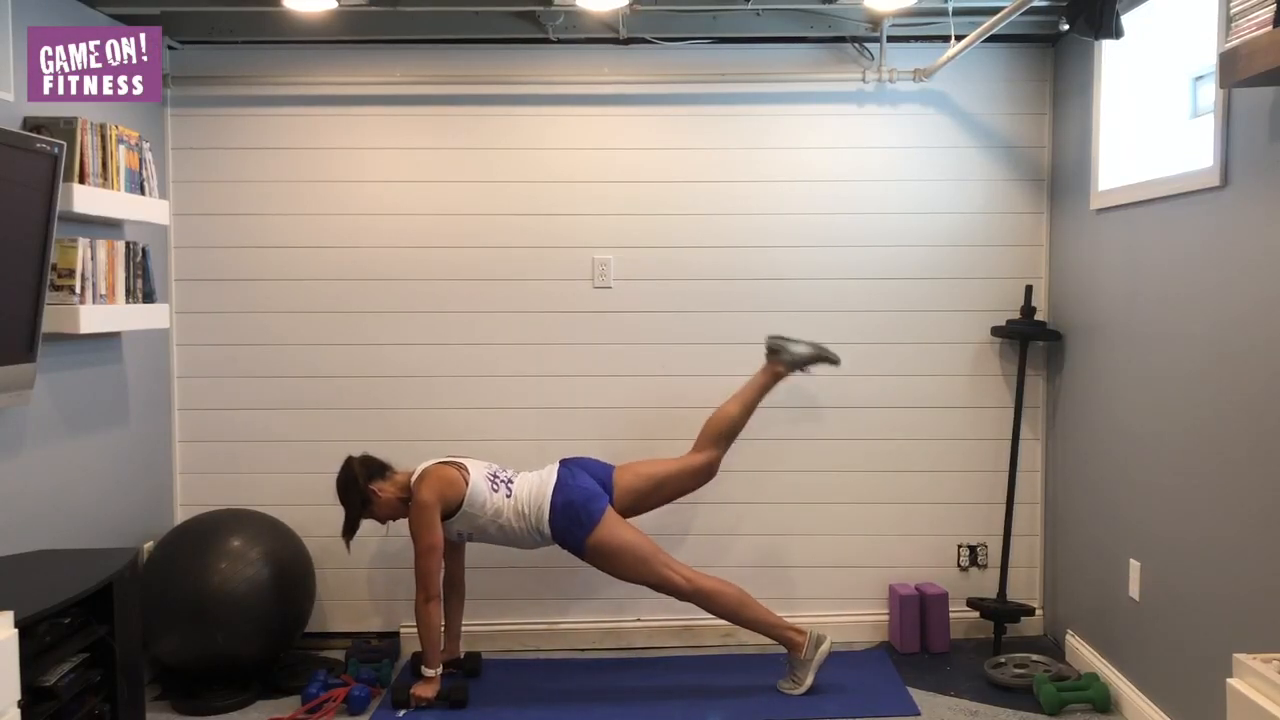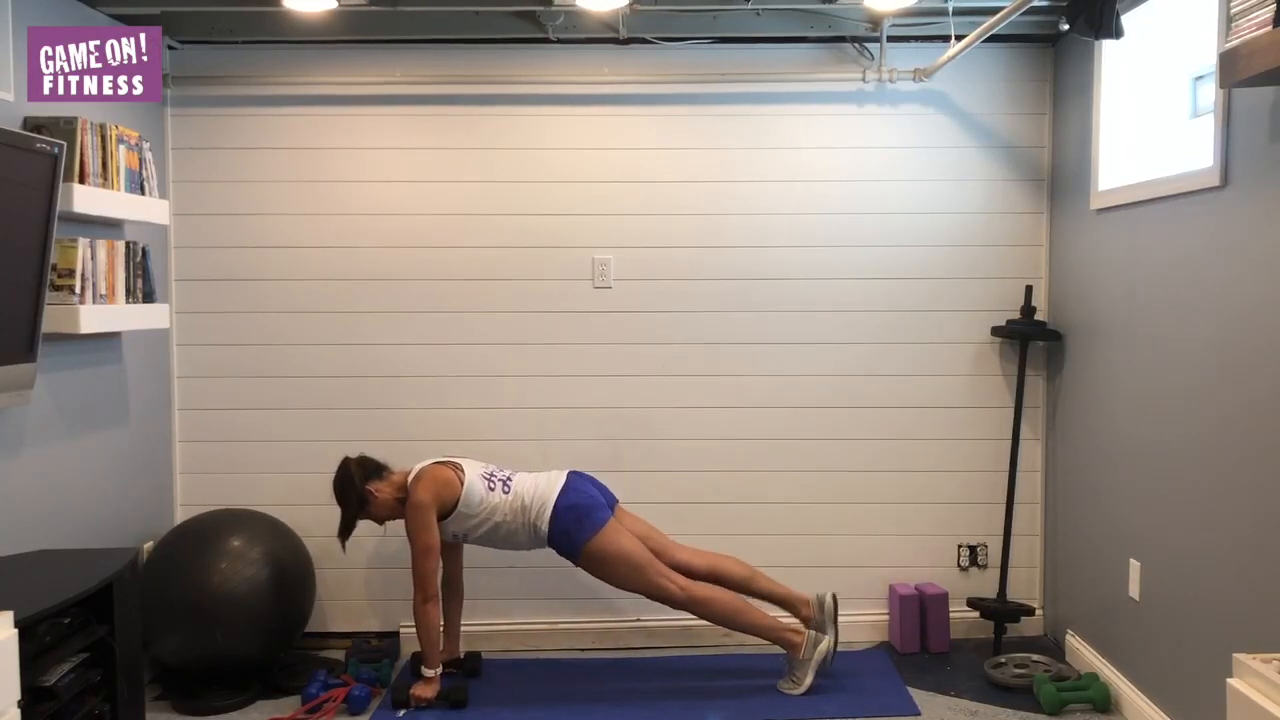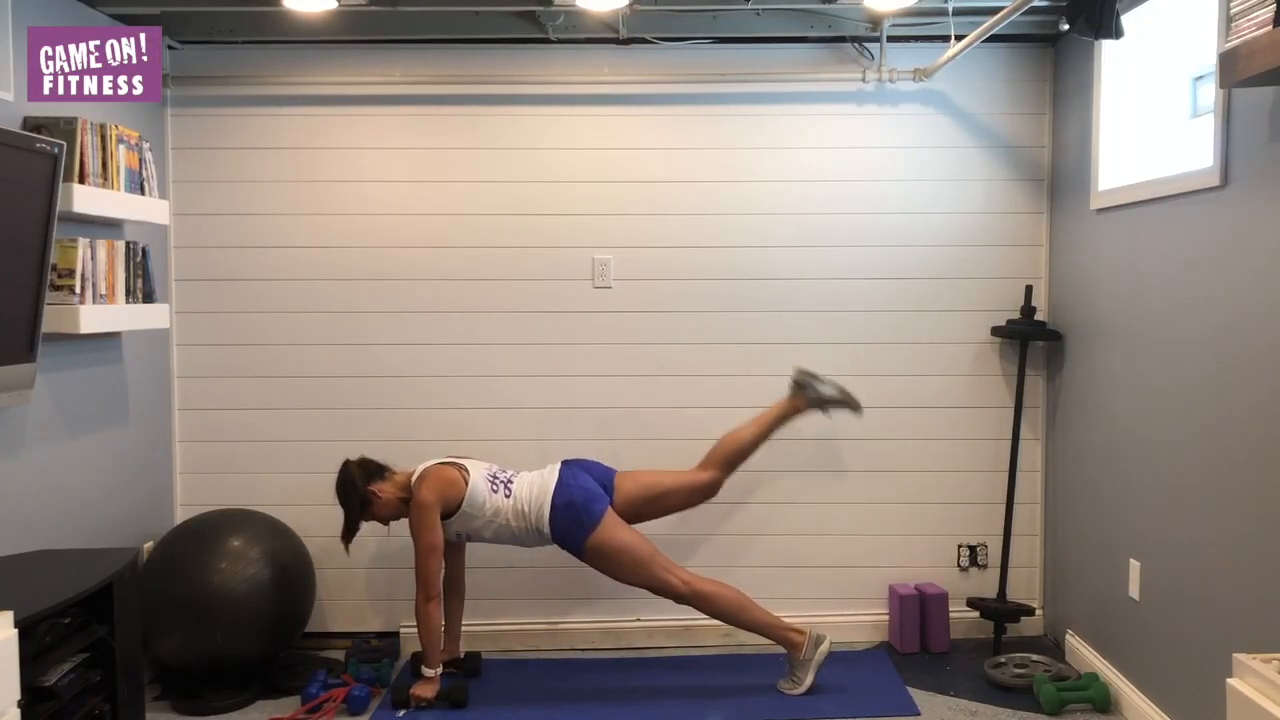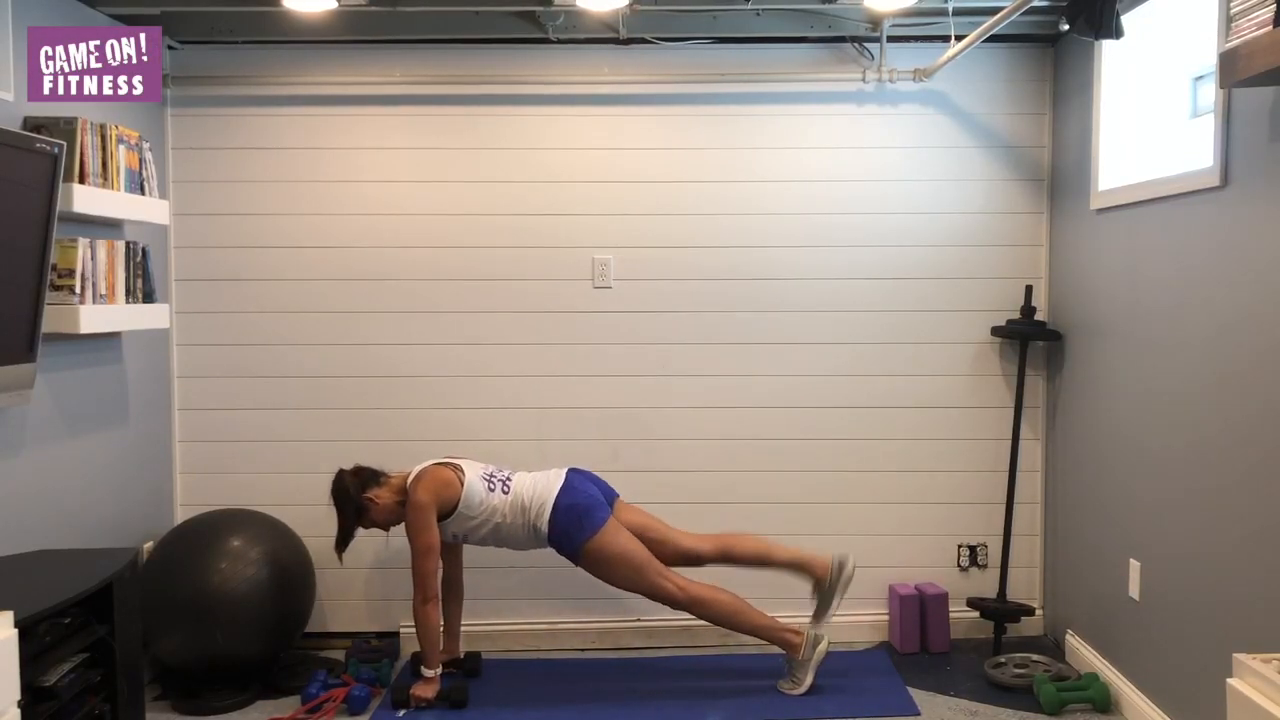
dt=0.7s
person 1, frame 1
left shoulder: (423, 496)
right shoulder: (440, 484)
left elbow: (428, 595)
right elbow: (452, 581)
left wrist: (431, 673)
right wrist: (452, 647)
left hip: (568, 505)
right hip: (571, 480)
left knee: (677, 580)
right knee: (702, 459)
left ankle: (798, 641)
right ankle: (776, 366)
person 1, frame 2
left shoulder: (418, 496)
right shoulder: (435, 482)
left elbow: (427, 595)
right elbow: (452, 582)
left wrist: (430, 673)
right wrist: (451, 649)
left hip: (564, 513)
right hip: (571, 492)
left knee: (673, 587)
right knee: (687, 562)
left ankle: (797, 641)
right ankle: (806, 608)
person 1, frame 3
left shoulder: (422, 495)
right shoulder: (440, 484)
left elbow: (431, 591)
right elbow: (454, 579)
left wrist: (431, 673)
right wrist: (452, 647)
left hip: (569, 505)
right hip: (573, 481)
left knee: (676, 584)
right knee: (705, 478)
left ankle: (798, 642)
right ankle: (800, 397)
person 1, frame 4
left shoulder: (419, 497)
right shoulder: (436, 486)
left elbow: (427, 595)
right elbow: (451, 579)
left wrist: (430, 673)
right wrist: (451, 649)
left hip: (564, 511)
right hip: (572, 490)
left knee: (671, 587)
right knee: (696, 548)
left ankle: (796, 641)
right ankle: (819, 568)
